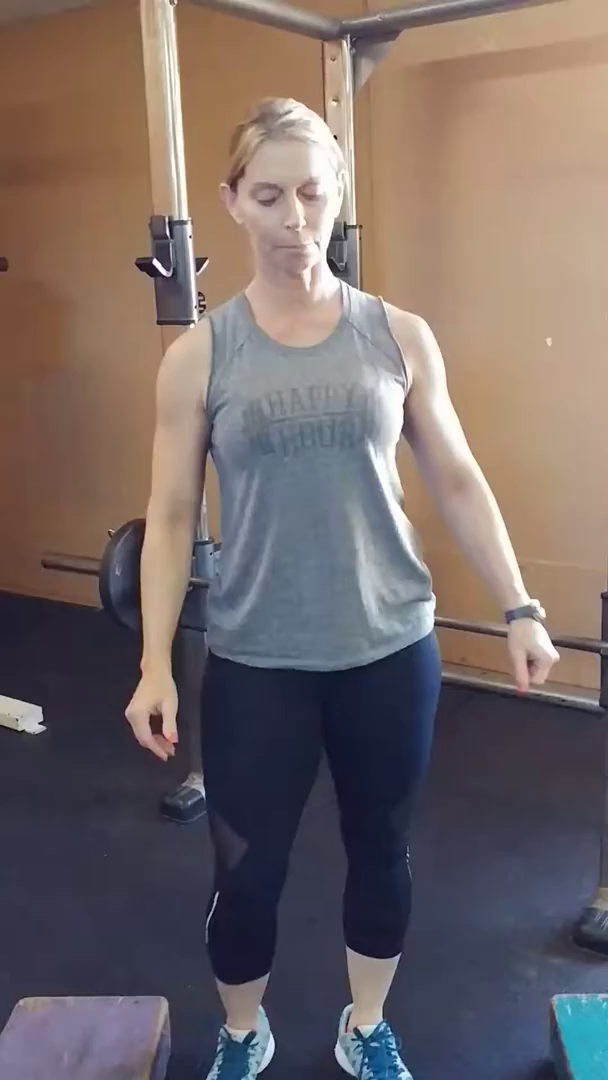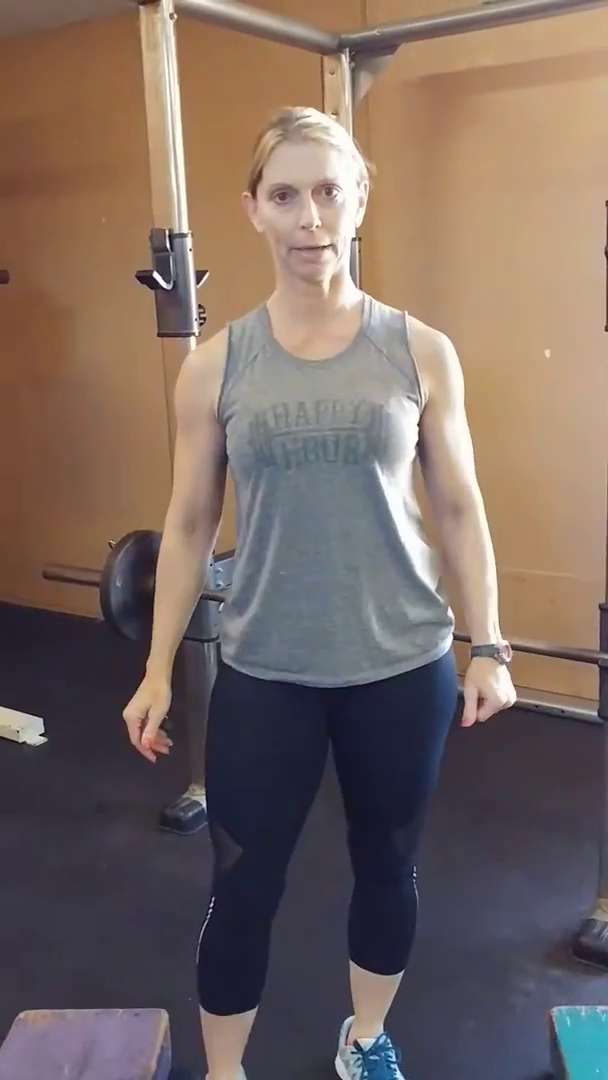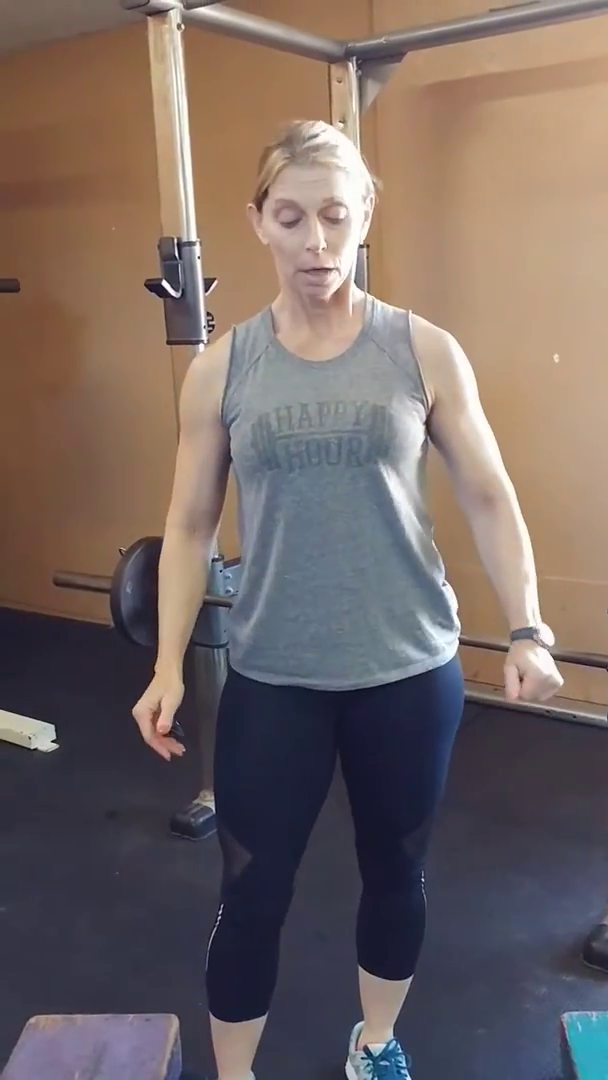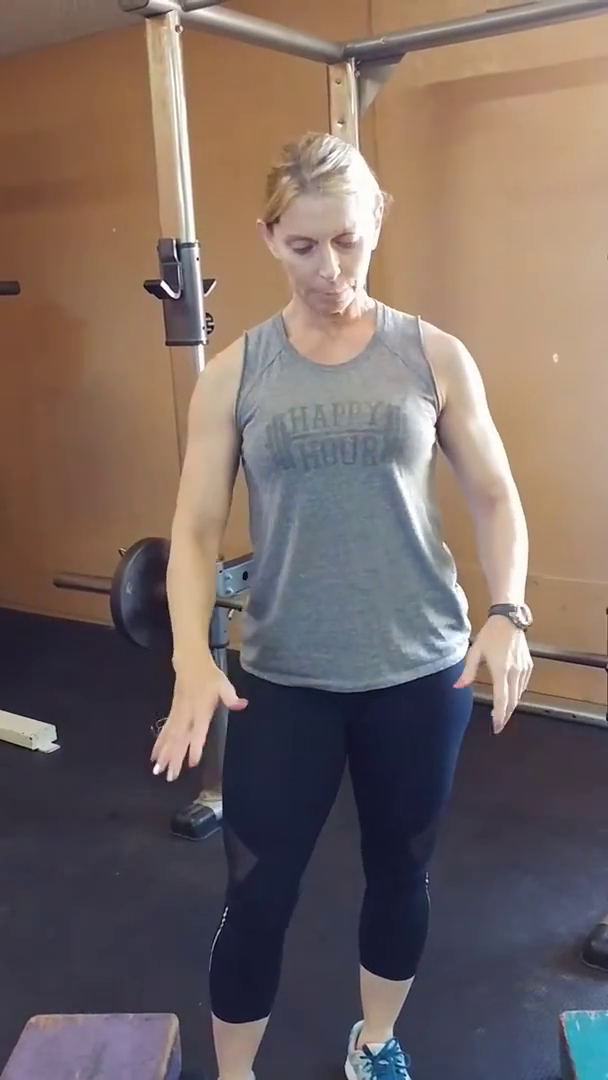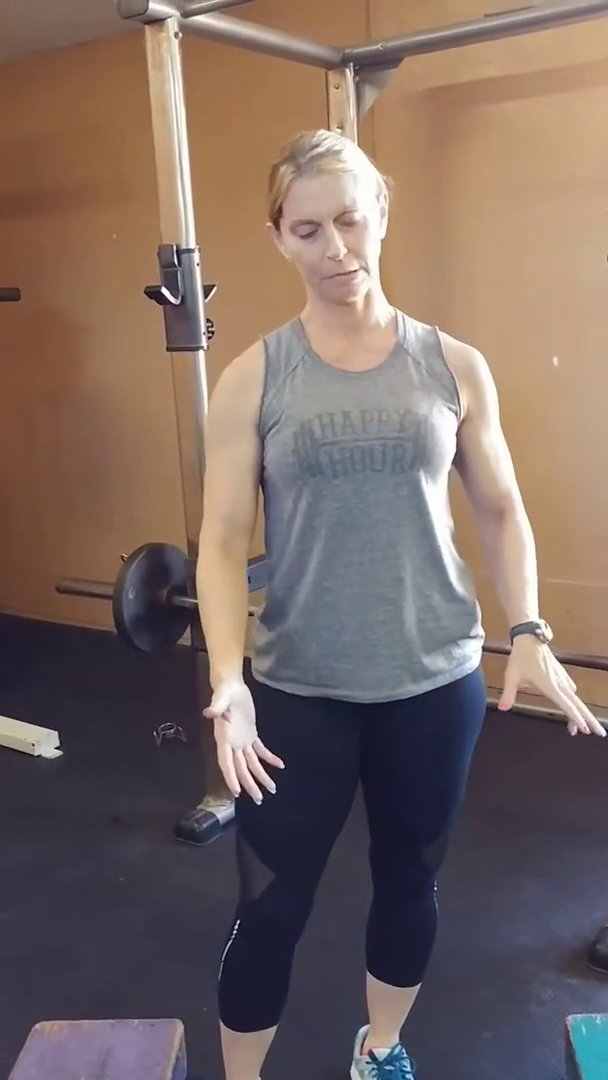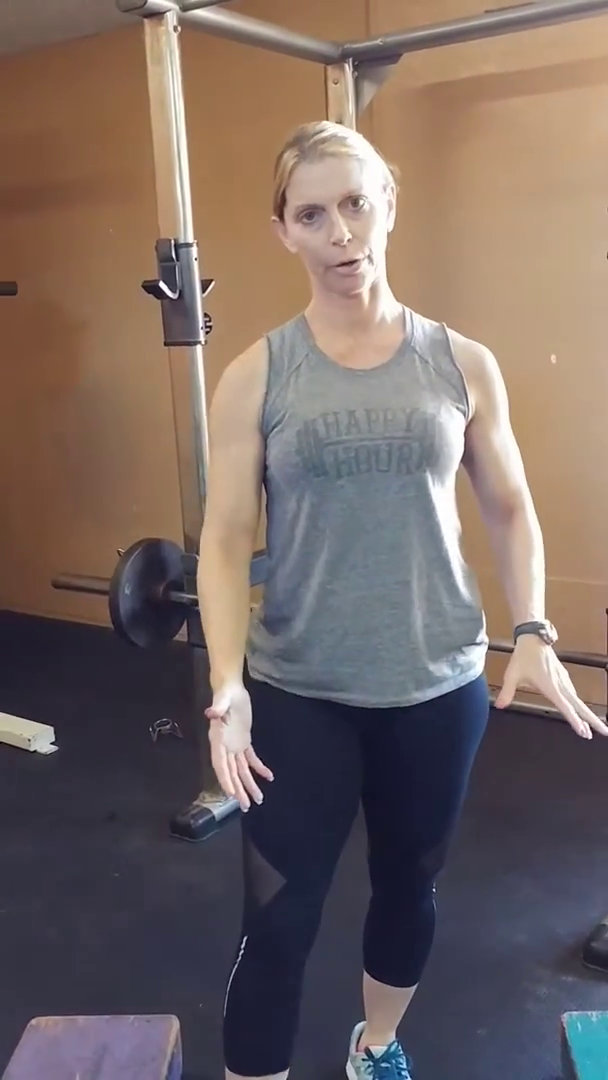
dt=0.5s
person 1, frame 1
left shoulder: (399, 337)
right shoulder: (198, 356)
left elbow: (458, 483)
right elbow: (170, 517)
left wrist: (519, 608)
right wrist: (155, 663)
left hip: (391, 648)
right hip: (256, 661)
left knee: (380, 848)
right knee: (247, 873)
person 1, frame 2
left shoulder: (420, 353)
right shoulder: (217, 365)
left elbow: (460, 510)
right elbow: (188, 524)
left wrist: (488, 647)
right wrist: (158, 669)
left hip: (403, 668)
right hip: (263, 674)
left knee: (387, 867)
right knee: (241, 890)
person 1, frame 3
left shoulder: (425, 350)
right shoulder: (222, 367)
left elbow: (490, 499)
right elbow: (189, 524)
left wrist: (526, 628)
right wrist: (168, 665)
left hip: (409, 671)
right hip: (271, 679)
left knee: (395, 871)
right knee: (252, 893)
person 1, frame 4
left shoulder: (435, 356)
right shoulder: (235, 373)
left elbow: (495, 499)
right elbow: (197, 529)
left wrist: (505, 612)
right wrist: (191, 657)
left hip: (422, 672)
right hip: (283, 679)
left knee: (400, 871)
right knee: (258, 895)
person 1, frame 5
left shoulder: (453, 366)
right shoulder: (253, 378)
left elbow: (501, 512)
right elbow: (222, 543)
left wrist: (528, 633)
right wrist: (226, 676)
left hip: (435, 680)
right hip: (298, 689)
left knee: (410, 882)
right knee: (269, 907)
person 1, frame 6
left shoulder: (463, 365)
right shoulder: (256, 377)
left elbow: (510, 511)
right elbow: (224, 544)
right wrist: (226, 684)
left hip: (438, 685)
right hip: (298, 693)
left knee: (408, 887)
right knee: (277, 925)
